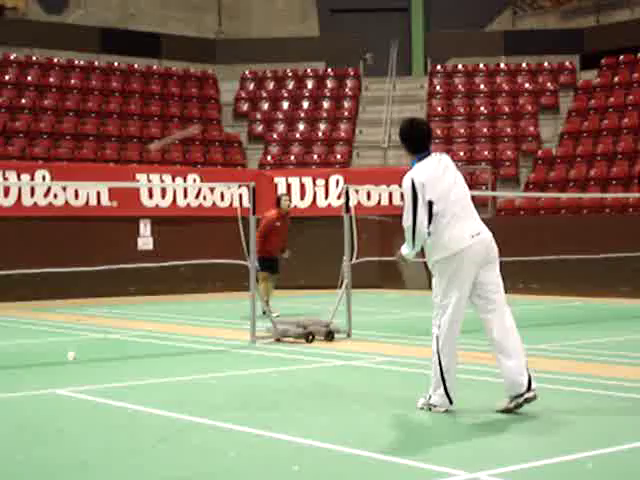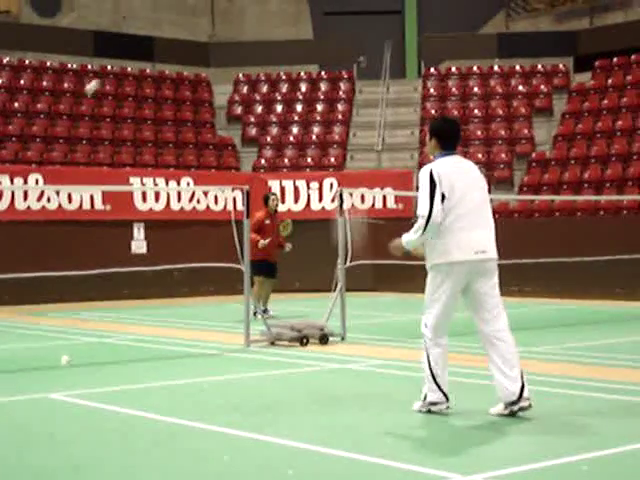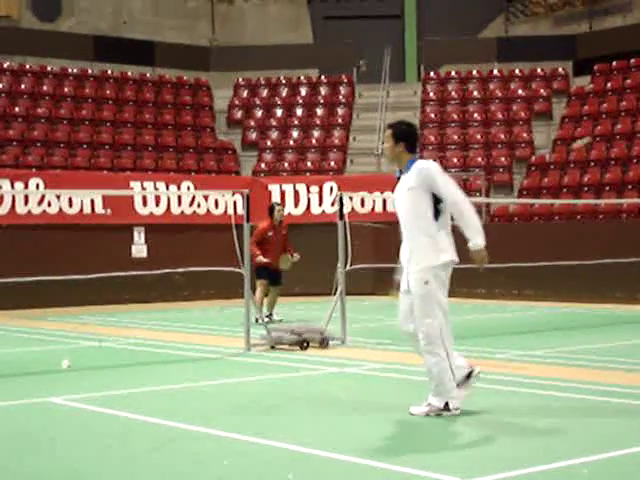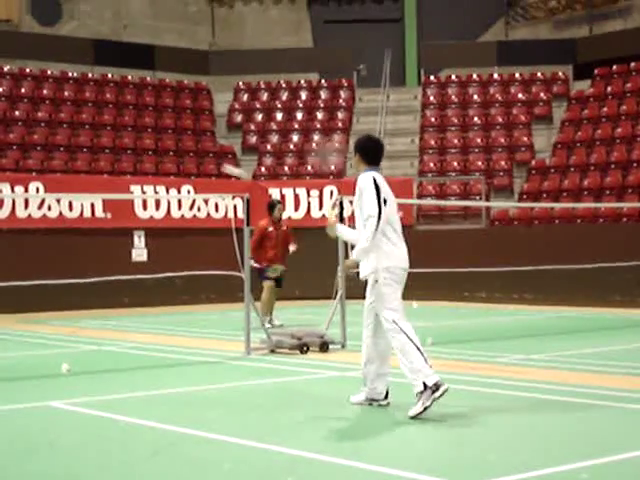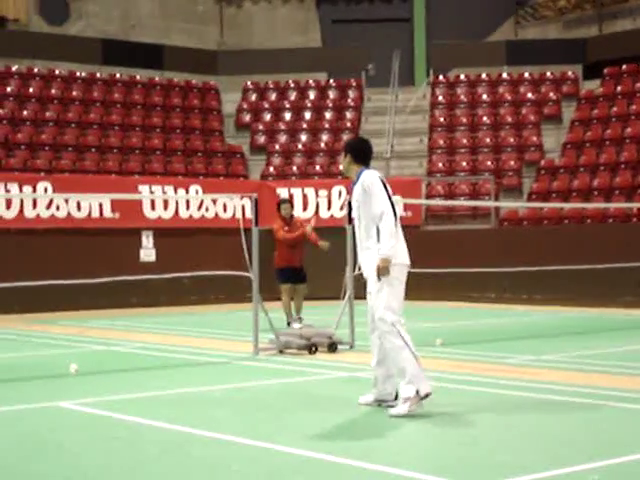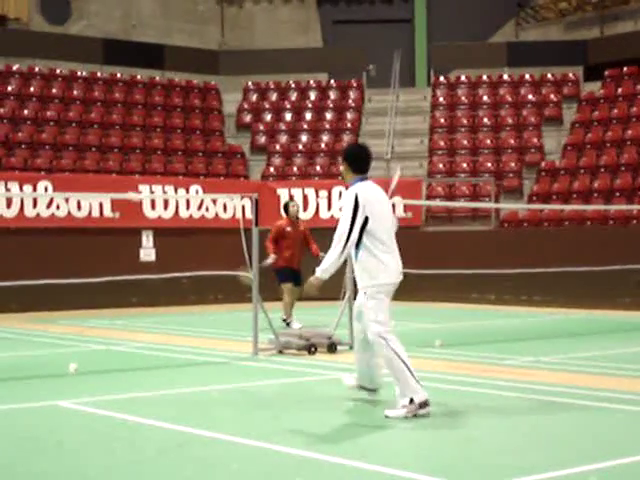
dt=0.7s
person 1, frame 1
left shoulder: (413, 179)
right shoulder: (444, 161)
left elbow: (418, 227)
left wrist: (407, 252)
left hip: (453, 253)
right hip: (482, 242)
left knee: (445, 325)
right knee: (498, 317)
left ankle: (441, 397)
right ankle: (521, 385)
person 1, frame 2
left shoulder: (432, 171)
right shoulder: (473, 169)
left elbow: (431, 218)
left wrist: (406, 242)
right wrist: (427, 244)
left hip: (450, 259)
right hip: (484, 255)
left knee: (434, 328)
right knee: (494, 325)
left ankle: (436, 396)
right ankle: (515, 393)
person 1, frame 3
left shoulder: (426, 169)
right shoulder: (402, 183)
left elbow: (460, 203)
left wrist: (477, 242)
right wrist: (402, 273)
left hip: (431, 263)
right hip: (415, 265)
left knee: (431, 330)
right knee: (411, 323)
left ankle: (446, 399)
right ankle: (458, 371)
person 1, frame 4
left shoulder: (367, 180)
right shoulder: (374, 182)
left elbow: (375, 222)
right elbow: (365, 232)
left wrist: (356, 256)
right wrist: (338, 229)
left hip: (385, 265)
right hip: (382, 266)
left knee: (394, 322)
right knee: (374, 329)
left ankle: (428, 382)
right ankle: (375, 390)
person 1, frame 5
left shoulder: (371, 179)
right shoulder: (359, 188)
left elbow: (389, 215)
left wrist: (385, 255)
right wrist: (377, 259)
left hip: (388, 265)
right hip: (376, 268)
left knee: (388, 324)
right knee: (378, 328)
left ankle: (416, 387)
right ankle: (385, 391)
person 1, frame 6
left shoulder: (355, 195)
right shoulder: (377, 191)
left elbow: (343, 240)
right elbow: (392, 224)
left wrist: (320, 275)
left hip: (375, 275)
right hip: (383, 271)
left knee: (380, 335)
right knee: (362, 321)
left ankle: (415, 398)
right ankle: (367, 379)
person 2, frame 1
left shoulder: (286, 218)
right shoulder: (270, 217)
right elbow: (260, 236)
left wrist: (284, 250)
right wrist: (257, 254)
left hip: (274, 255)
right hip: (263, 254)
left knee: (272, 279)
right knee: (264, 279)
left ankle: (267, 304)
right ankle: (266, 308)
person 2, frame 2
left shoulder: (277, 218)
right shoulder: (259, 217)
right elbow: (251, 232)
left wrist: (284, 245)
right wrist: (259, 241)
left hip: (272, 257)
right hip: (259, 257)
left knee: (270, 282)
right knee: (259, 282)
left ankle: (264, 308)
right ankle: (256, 310)
person 2, frame 3
left shoulder: (283, 227)
right shoulder: (263, 227)
left elbow: (285, 244)
right elbow: (253, 243)
left wrist: (292, 254)
right wrist: (258, 256)
left hip: (275, 264)
right hip: (262, 264)
left knee: (275, 289)
right knee: (262, 286)
left ankle: (269, 313)
right ankle: (259, 315)
person 2, frame 4
left shoulder: (284, 225)
right shoulder: (263, 225)
left elbow: (290, 240)
right elbow: (254, 242)
left wrist: (292, 246)
right wrist: (251, 257)
left hip: (278, 265)
right hip: (265, 263)
left knee: (274, 291)
right knee: (268, 287)
left ankle: (269, 318)
right ankle: (263, 318)
person 2, frame 5
left shoulder: (299, 222)
right shoulder: (278, 226)
left elbow: (309, 233)
right elbow: (288, 239)
left wrist: (319, 242)
right wrist: (303, 231)
left hip: (298, 263)
right hip: (284, 264)
left knee: (302, 290)
right knee: (286, 291)
left ankle: (298, 316)
right ankle: (290, 320)
person 2, frame 6
left shoulder: (302, 226)
right shoulder: (280, 225)
left elbow: (309, 242)
right elbow: (270, 241)
left wrist: (318, 253)
right wrist: (272, 254)
left hip: (296, 265)
right hip: (282, 264)
left knee: (295, 292)
right knee: (288, 291)
left ankle: (286, 316)
right ankle: (289, 320)
